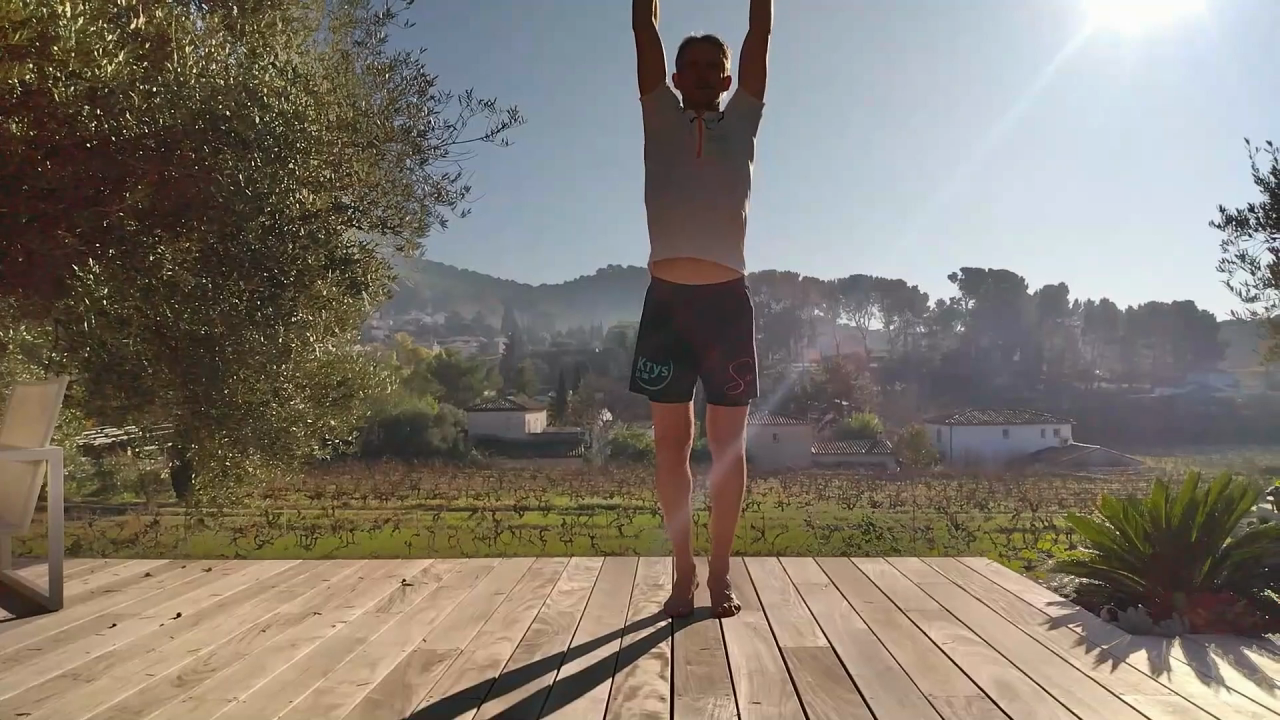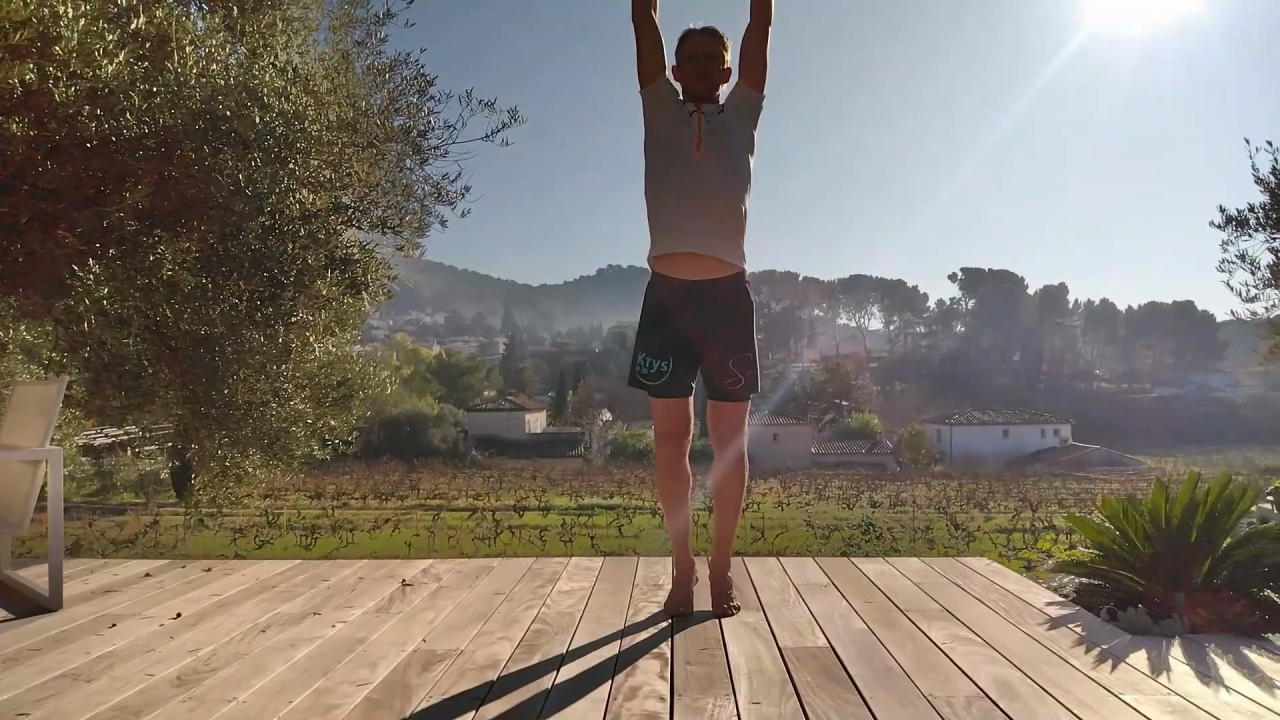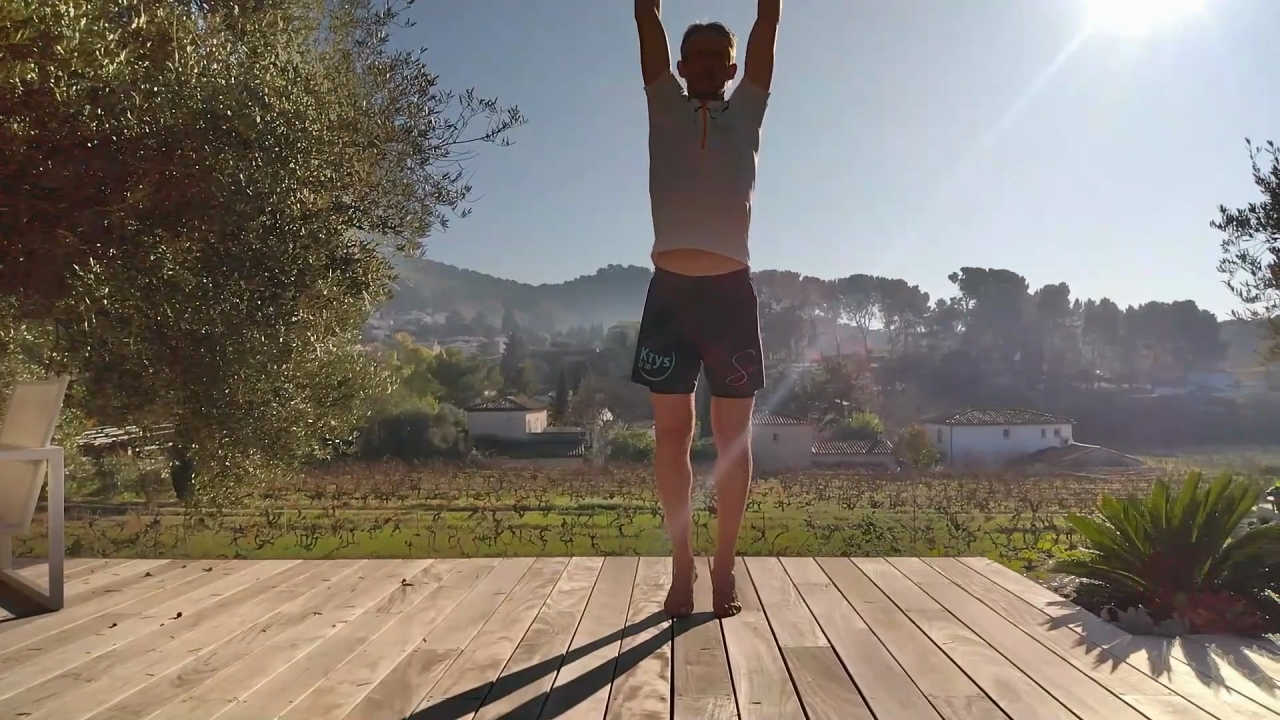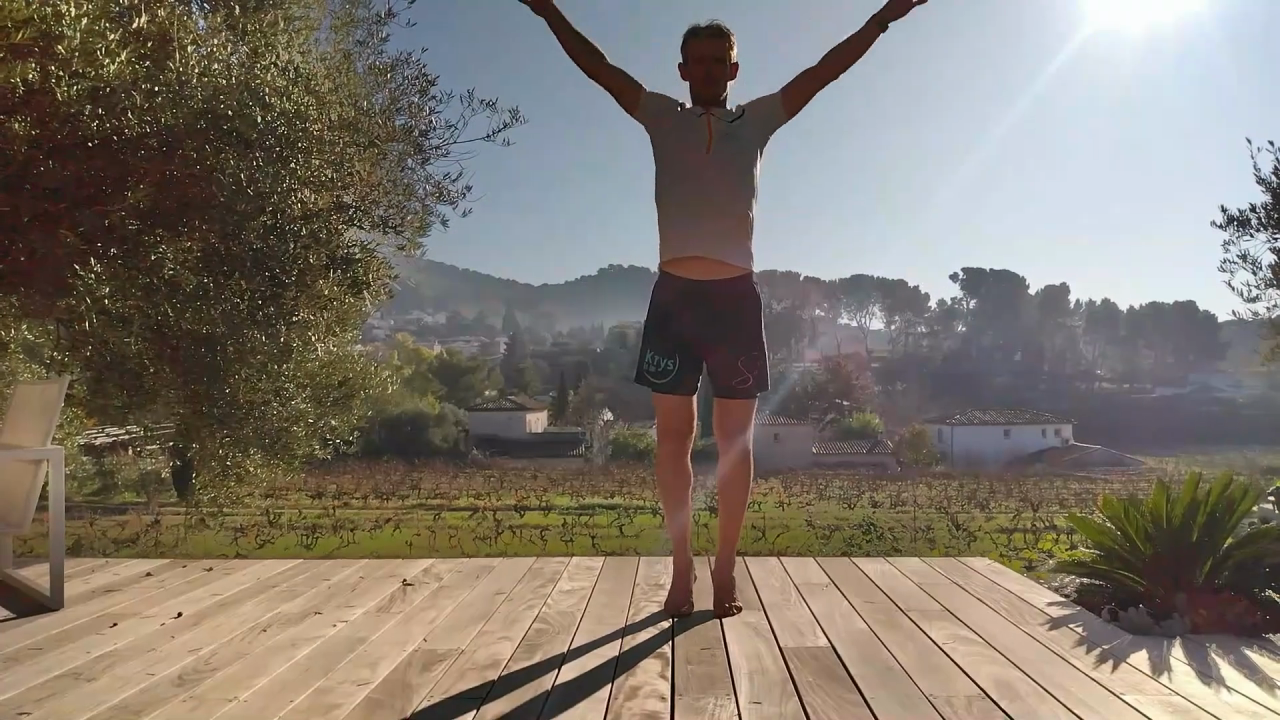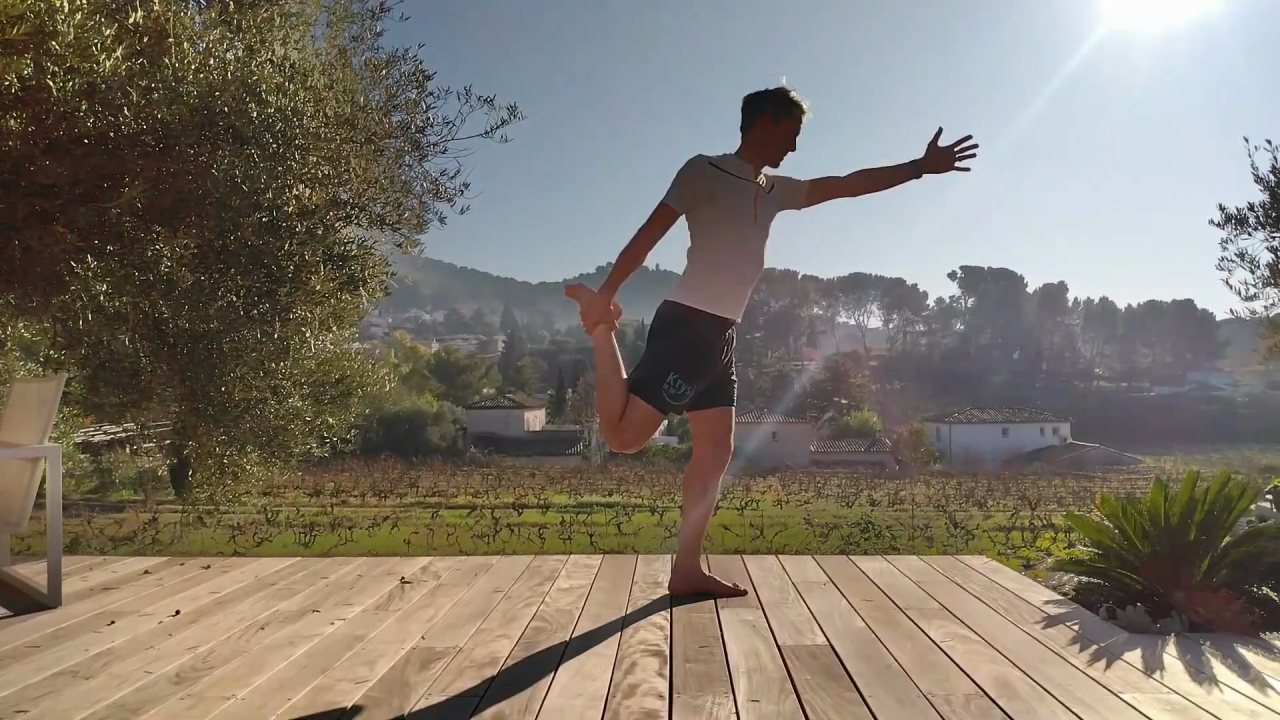
dt=1s
person 1, frame 1
left shoulder: (741, 121)
right shoulder: (661, 118)
left hip: (726, 299)
right hip: (668, 298)
left knee: (728, 444)
right knee: (671, 442)
left ankle: (720, 572)
right ankle: (683, 571)
person 1, frame 2
left shoulder: (741, 115)
right shoulder: (660, 111)
left hip: (726, 293)
right hip: (667, 293)
left knee: (729, 440)
right knee: (670, 438)
left ankle: (721, 568)
right ankle: (682, 568)
person 1, frame 3
left shoulder: (746, 111)
right shoulder: (664, 106)
left hip: (731, 290)
right hip: (671, 290)
left knee: (733, 439)
right knee: (672, 435)
left ankle: (724, 568)
right ankle: (682, 567)
person 1, frame 4
left shoulder: (755, 121)
right shoulder: (663, 117)
left elbow: (824, 71)
right elbow: (599, 68)
left hip: (735, 295)
right hip: (674, 294)
left knee: (734, 438)
right knee: (675, 434)
left ankle: (724, 569)
right ankle: (682, 568)
person 1, frame 5
left shoulder: (775, 190)
right shoulder: (704, 171)
left elbow: (849, 184)
right elbow: (648, 234)
left wrist: (920, 167)
right wrist: (605, 296)
left hip: (719, 334)
right hip: (687, 325)
left knee: (715, 452)
right knee: (622, 435)
left ankle: (687, 570)
